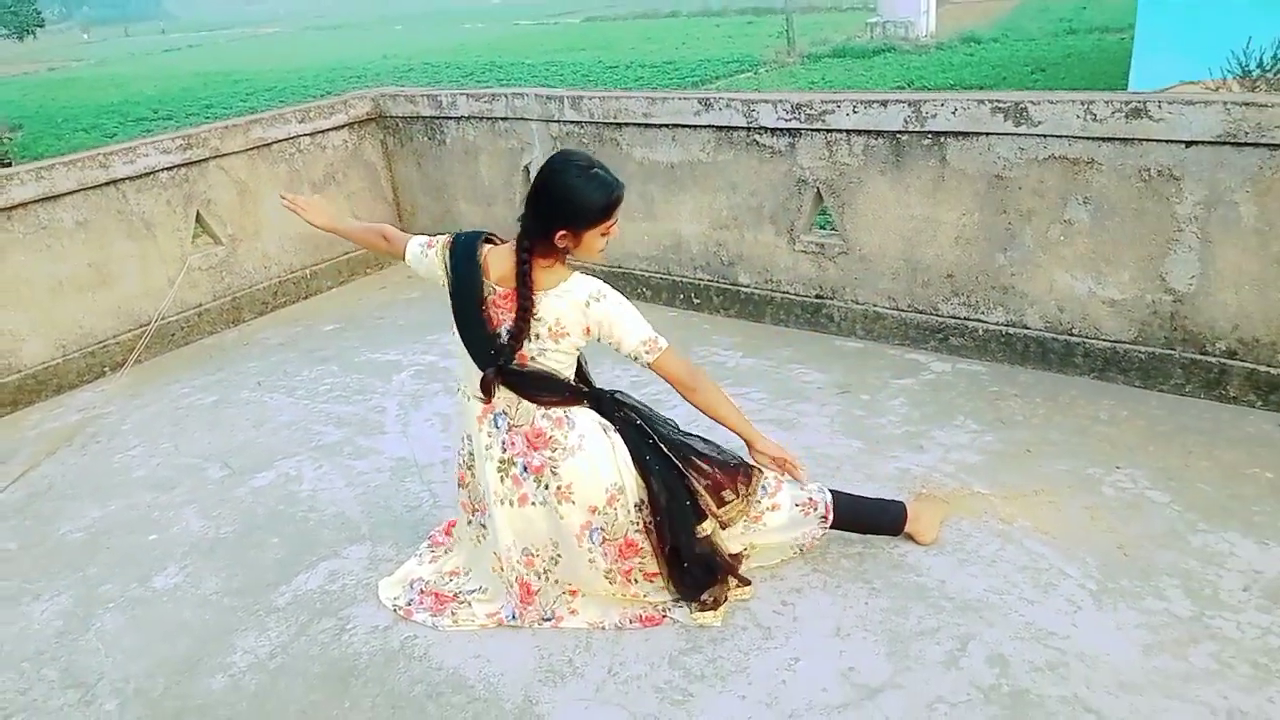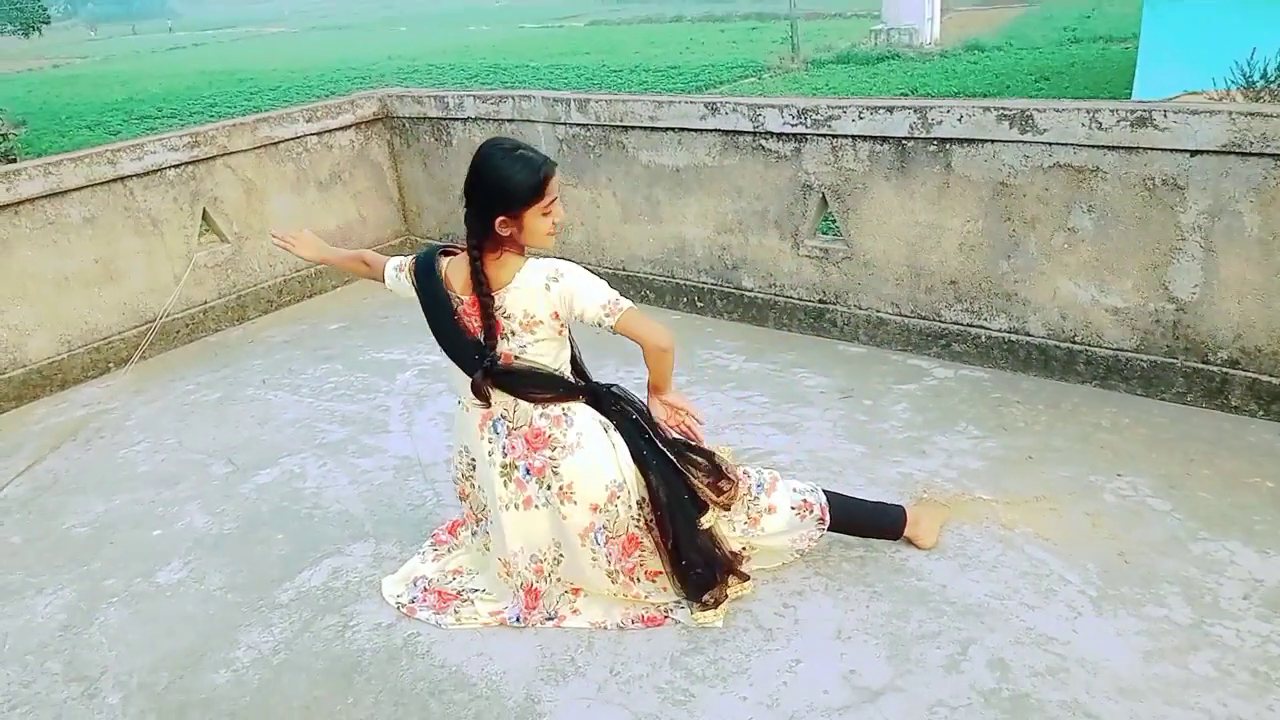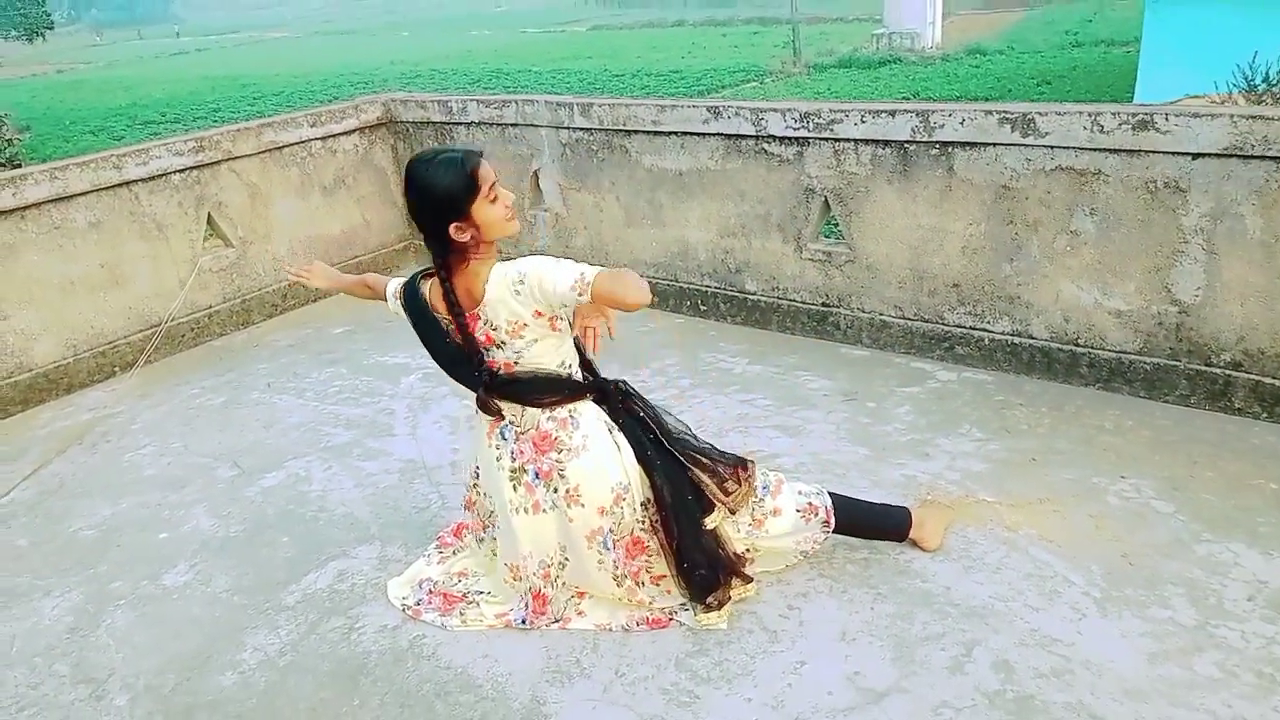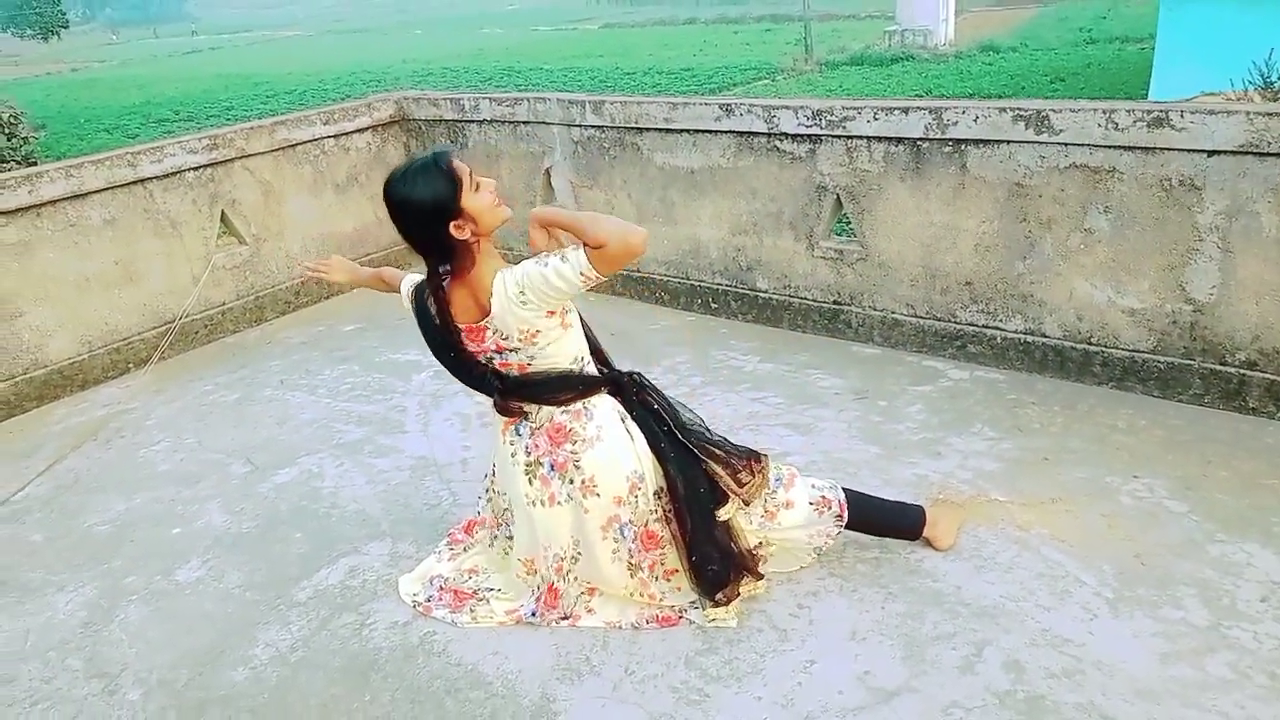
dt=0.3s
person 1, frame 1
left shoulder: (465, 258)
right shoulder: (589, 301)
left elbow: (391, 239)
right elbow: (687, 377)
left wrist: (329, 218)
right wrist: (755, 440)
left hip: (499, 470)
right hip: (574, 462)
right knee: (741, 486)
right ankle: (900, 517)
person 1, frame 2
left shoulder: (432, 273)
right shoulder: (553, 281)
left elbow: (374, 263)
right elbow: (657, 340)
left wrist: (318, 250)
right wrist: (662, 393)
left hip: (500, 469)
right hip: (575, 459)
right knee: (714, 486)
right ankle: (902, 522)
person 1, frame 3
left shoulder: (422, 295)
right shoulder: (524, 281)
left elbow: (378, 285)
right elbow: (635, 293)
left wrist: (334, 279)
right wrist: (593, 304)
left hip: (514, 469)
right hip: (586, 456)
right knee: (725, 490)
right ankle: (907, 523)
person 1, frame 4
left shoulder: (431, 299)
right shoulder: (525, 287)
left elbow: (392, 277)
right elbow: (630, 241)
left wrist: (352, 271)
right wrist: (552, 216)
left hip: (528, 462)
right hip: (600, 451)
right knee: (739, 486)
right ankle: (921, 522)
